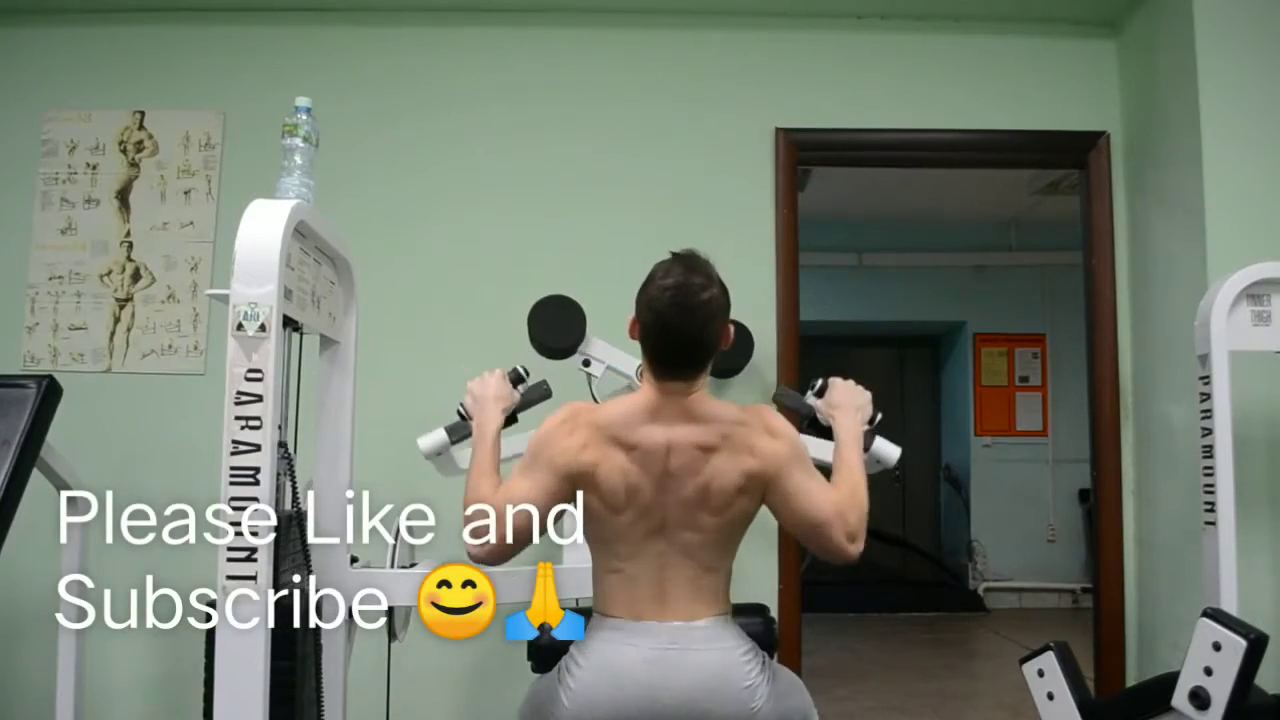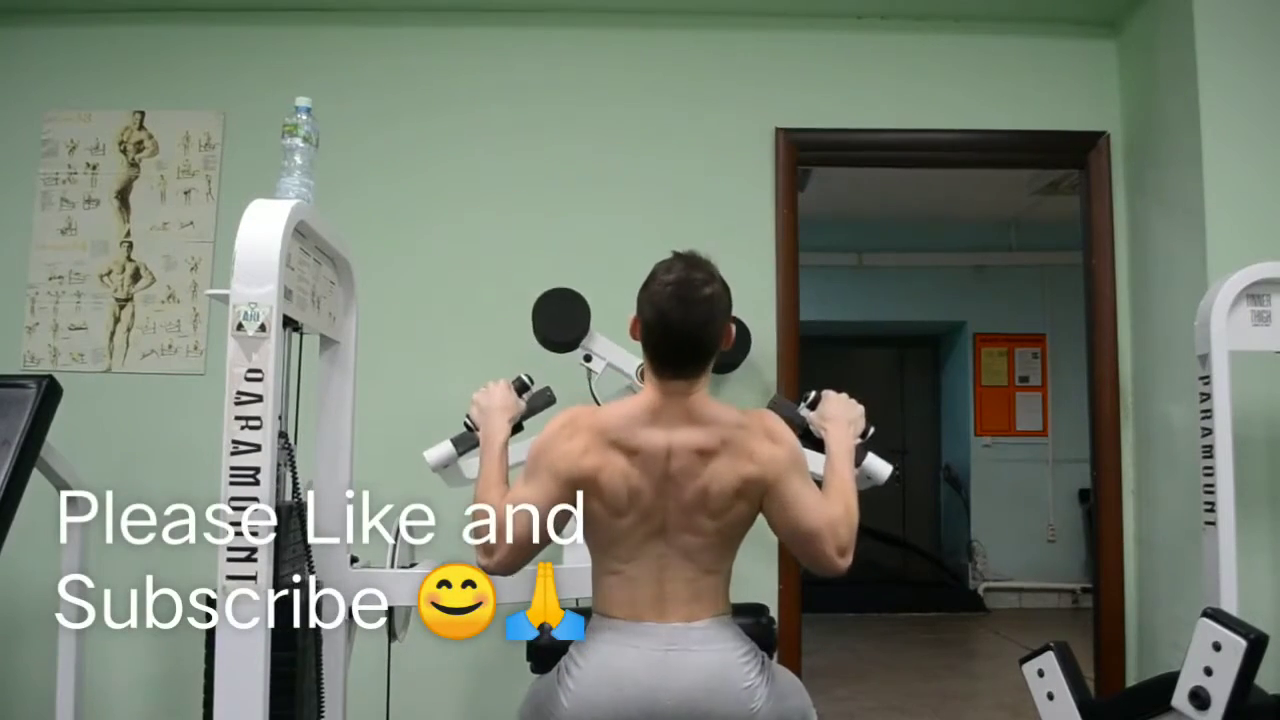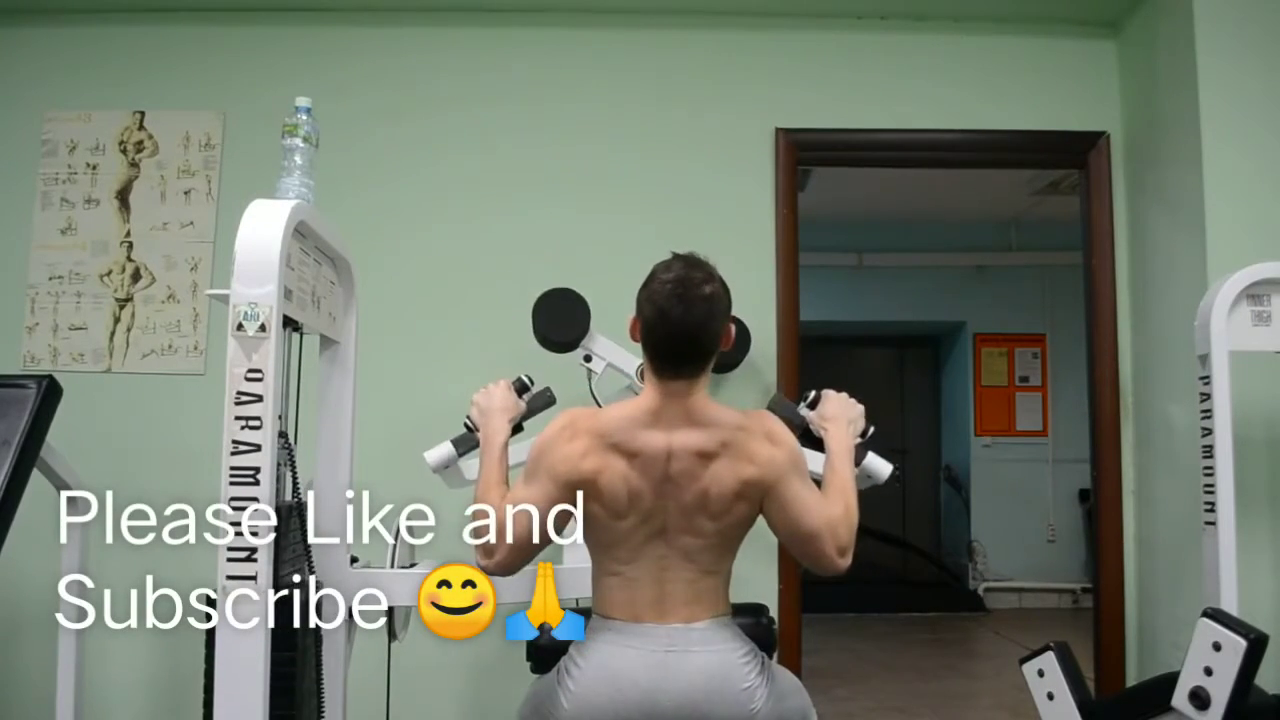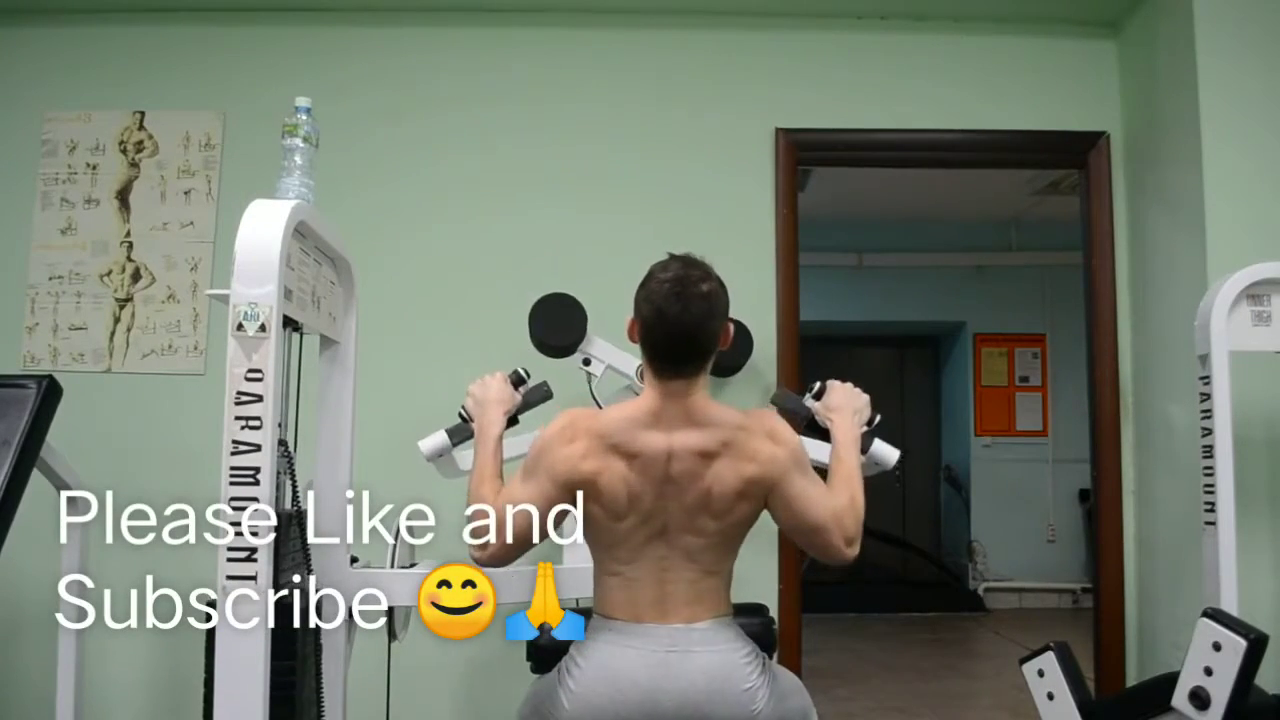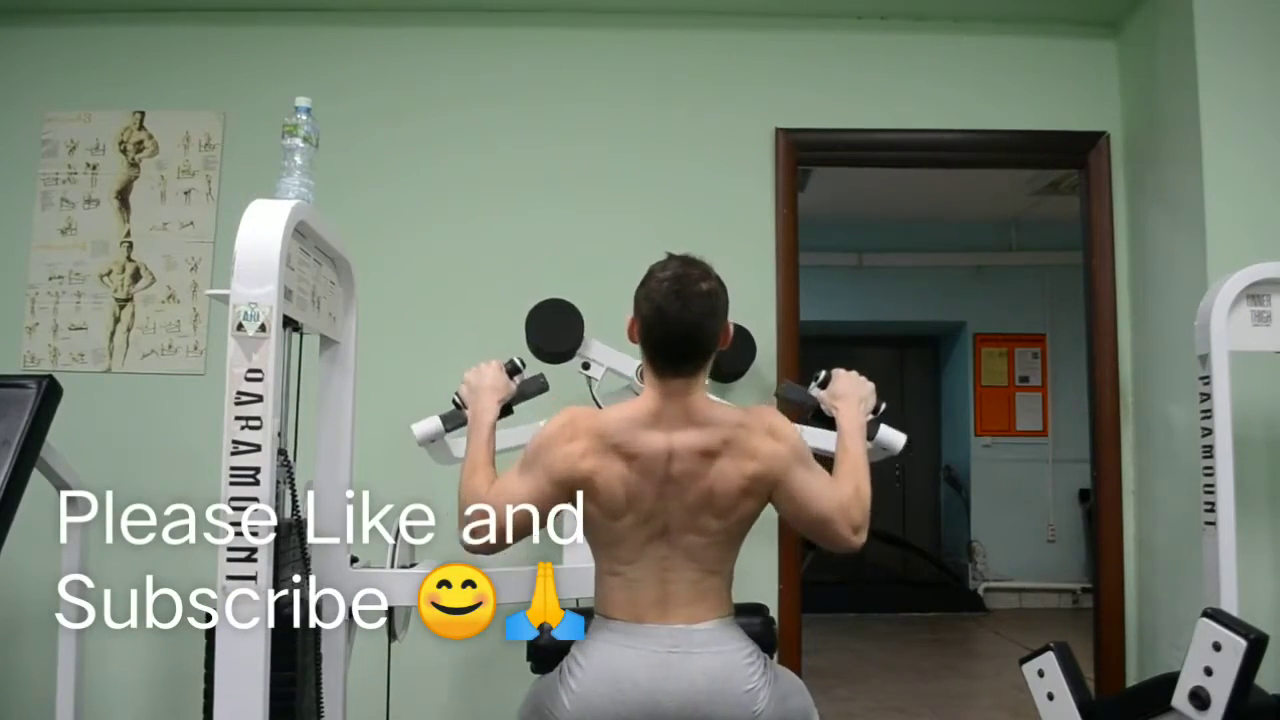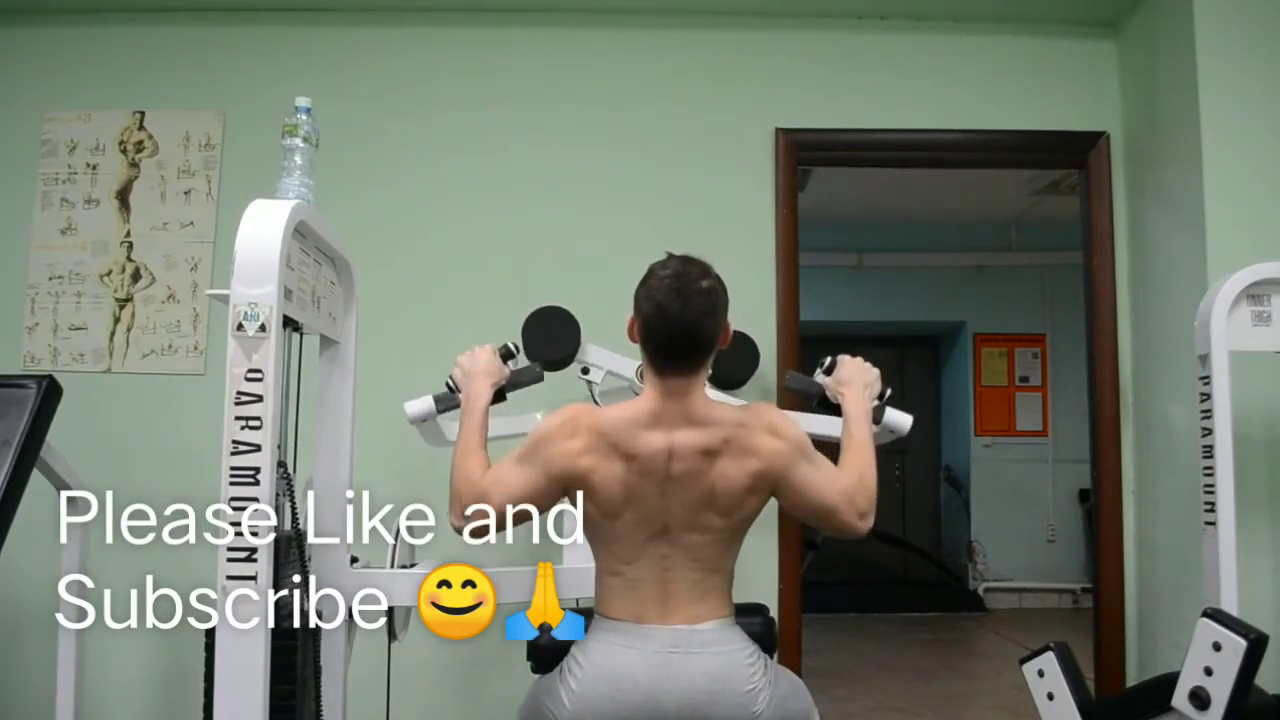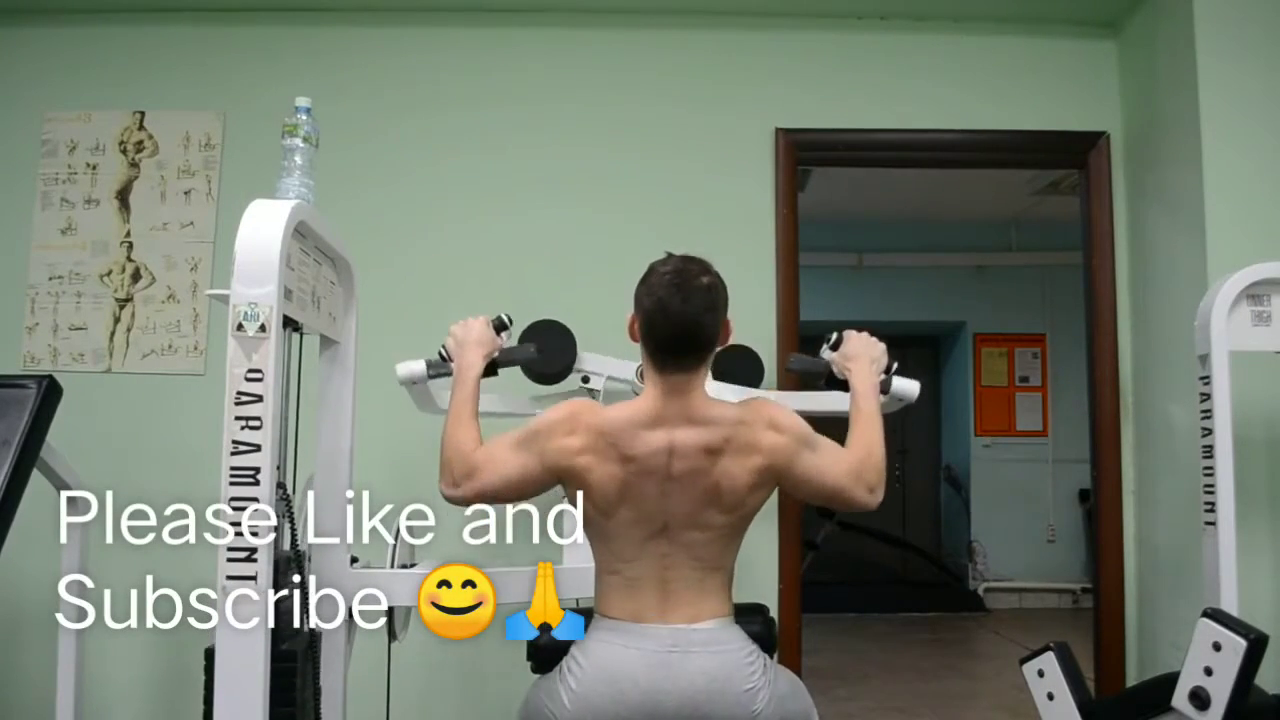
dt=0.1s
person 1, frame 1
left shoulder: (576, 435)
right shoulder: (761, 438)
left elbow: (486, 545)
right elbow: (845, 542)
left wrist: (487, 423)
right wrist: (848, 429)
left hip: (605, 676)
right hip: (721, 674)
person 1, frame 2
left shoulder: (577, 437)
right shoulder: (762, 442)
left elbow: (495, 553)
right elbow: (835, 555)
left wrist: (495, 432)
right wrist: (840, 439)
left hip: (606, 676)
right hip: (720, 677)
person 1, frame 3
left shoulder: (576, 439)
right shoulder: (761, 443)
left elbow: (494, 555)
right elbow: (835, 555)
left wrist: (495, 432)
right wrist: (840, 438)
left hip: (605, 678)
right hip: (721, 679)
person 1, frame 4
left shoulder: (577, 440)
right shoulder: (763, 443)
left elbow: (488, 546)
right elbow: (842, 542)
left wrist: (489, 424)
right wrist: (846, 429)
left hip: (607, 676)
right hip: (722, 675)
person 1, frame 5
left shoulder: (576, 438)
right shoulder: (764, 440)
left elbow: (479, 534)
right elbow: (850, 531)
left wrist: (483, 412)
right wrist: (850, 417)
left hip: (607, 678)
right hip: (724, 677)
person 1, frame 6
left shoulder: (576, 437)
right shoulder: (763, 439)
left elbow: (468, 512)
right elbow: (856, 514)
left wrist: (476, 396)
right wrist: (858, 403)
left hip: (607, 675)
right hip: (723, 674)
person 1, frame 7
left shoulder: (575, 434)
right shoulder: (764, 435)
left elbow: (459, 483)
right elbow: (866, 489)
left wrist: (469, 364)
right wrist: (863, 379)
left hip: (606, 674)
right hip: (723, 674)
